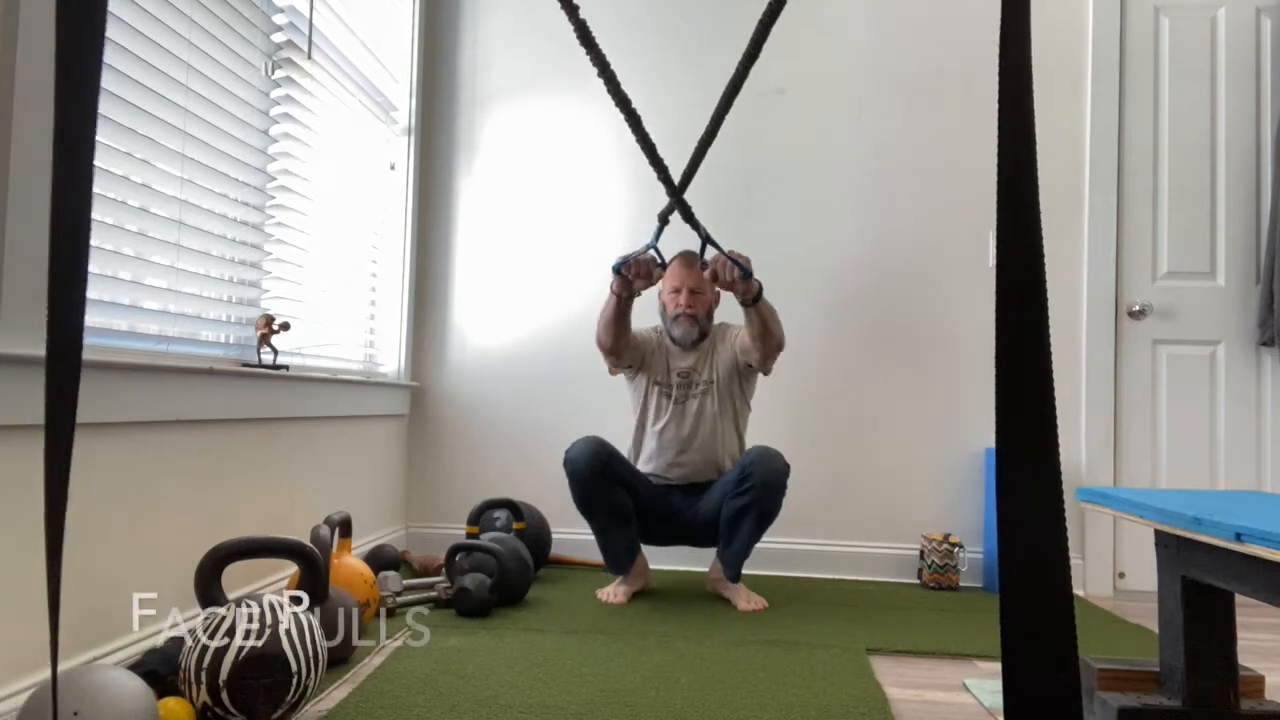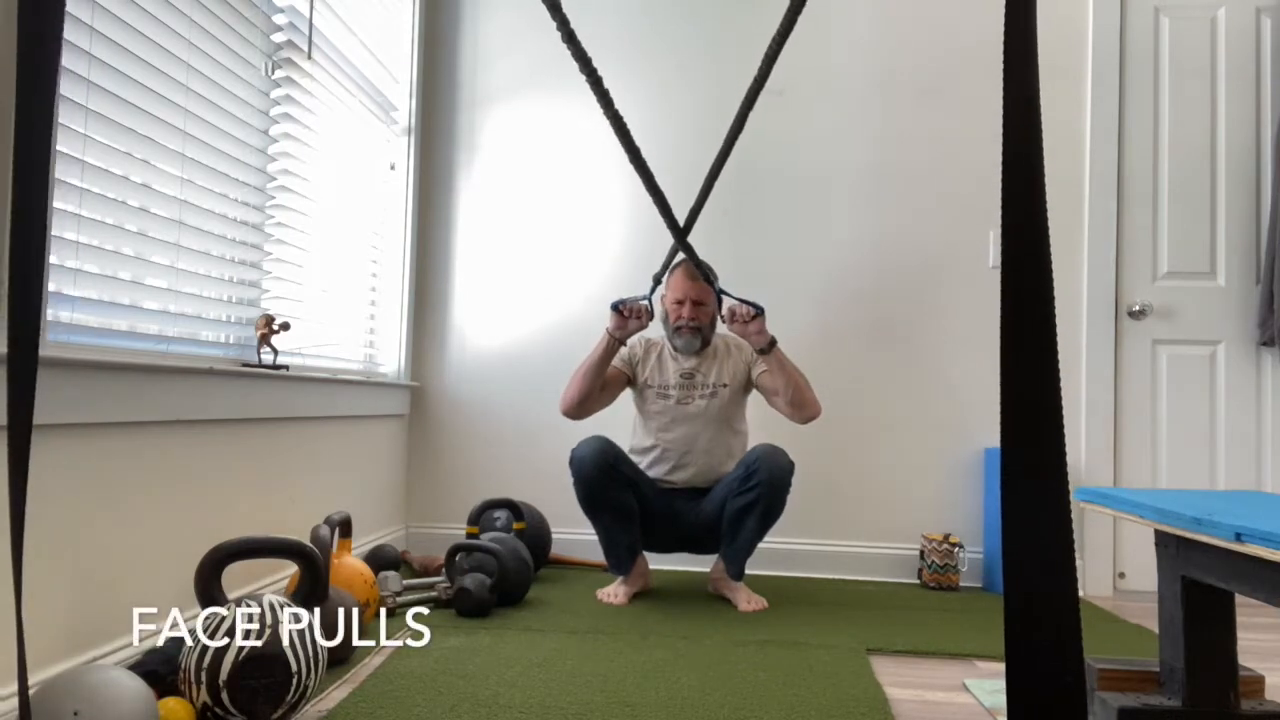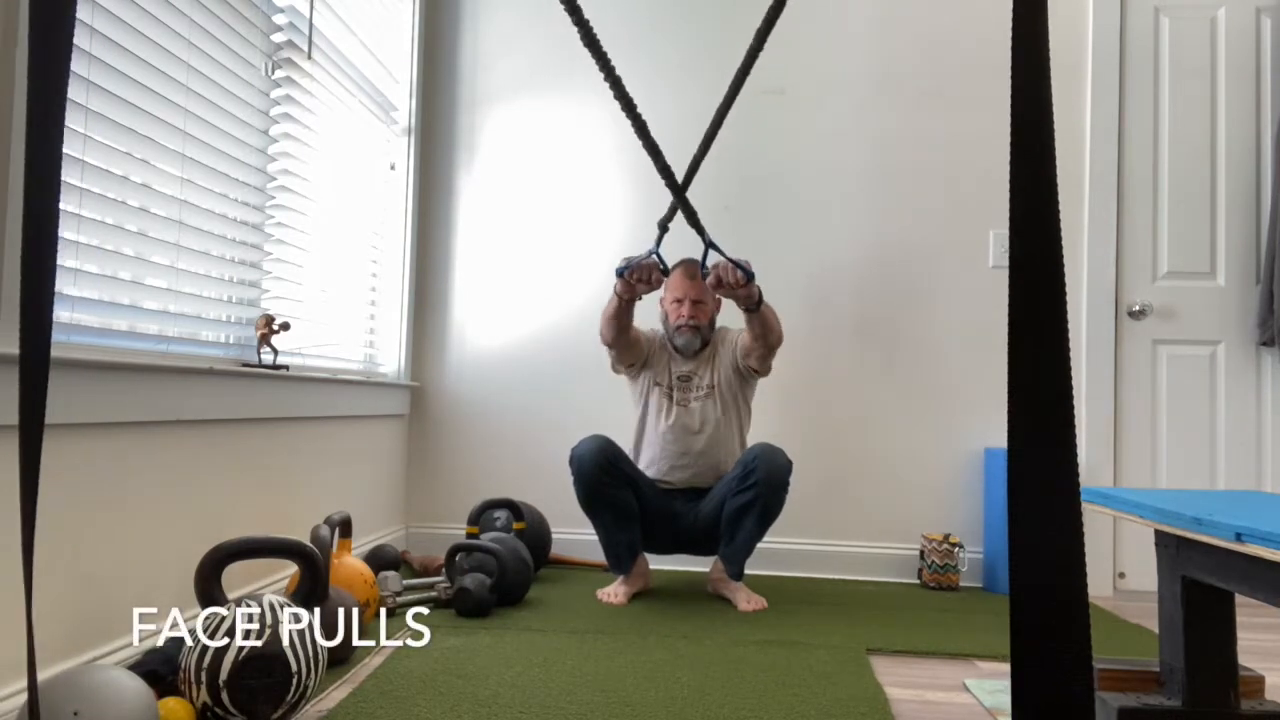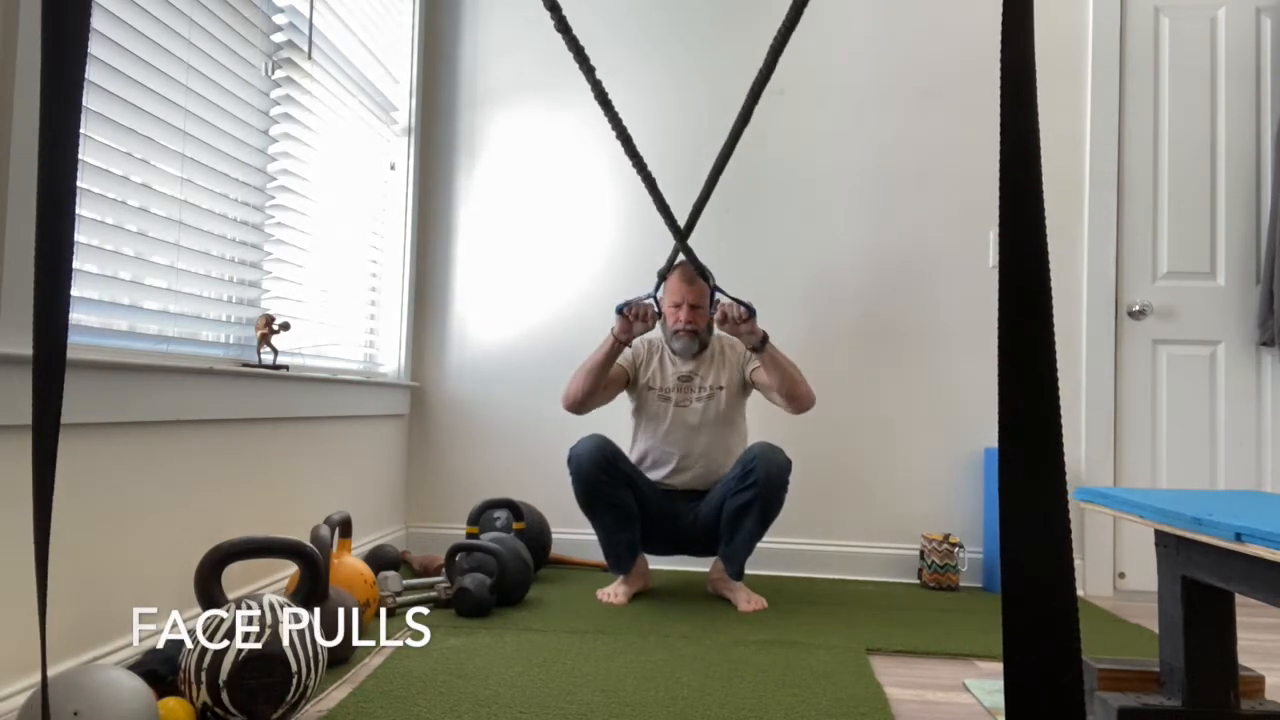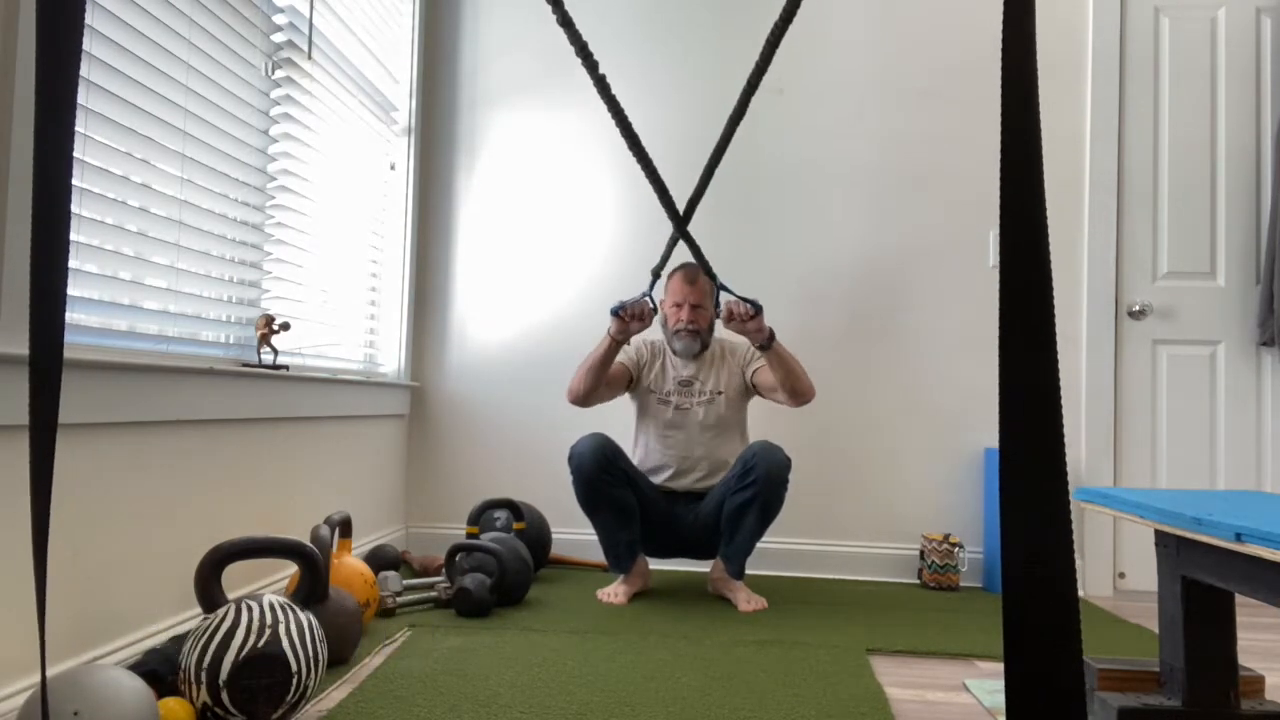
dt=1s
person 1, frame 1
left shoulder: (732, 345)
right shoulder: (645, 346)
left elbow: (770, 347)
right elbow: (610, 342)
left wrist: (750, 293)
right wrist: (622, 291)
left hip: (713, 503)
right hip: (649, 500)
left knee: (768, 464)
right knee: (585, 454)
left ankle: (726, 574)
right ankle: (630, 570)
person 1, frame 2
left shoulder: (741, 354)
right shoulder: (639, 353)
left elbow: (805, 410)
right elbow: (572, 407)
left wrist: (763, 342)
right wrist: (613, 337)
left hip: (717, 509)
right hip: (651, 506)
left knee: (773, 461)
right knee: (590, 455)
left ankle: (728, 573)
right ankle: (630, 571)
person 1, frame 3
left shoulder: (735, 350)
right shoulder: (644, 351)
left elbow: (769, 339)
right elbow: (612, 334)
left wrist: (751, 298)
right wrist: (624, 293)
left hip: (715, 510)
right hip: (651, 507)
left knee: (769, 460)
right knee: (590, 452)
left ankle: (727, 573)
right ankle: (630, 570)
person 1, frame 4
left shoulder: (737, 355)
right shoulder: (640, 354)
left elbow: (801, 401)
right elbow: (574, 401)
left wrist: (756, 339)
right wrist: (618, 338)
left hip: (714, 512)
right hip: (650, 509)
left knee: (769, 460)
right knee: (588, 453)
left ankle: (727, 574)
right ankle: (631, 571)
person 1, frame 5
left shoulder: (739, 358)
right shoulder: (642, 356)
left elbow: (801, 394)
right elbow: (579, 395)
left wrist: (762, 336)
right wrist: (616, 336)
left hip: (715, 514)
right hip: (651, 512)
left knee: (769, 459)
right knee: (588, 451)
left ankle: (727, 573)
right ankle: (631, 570)
